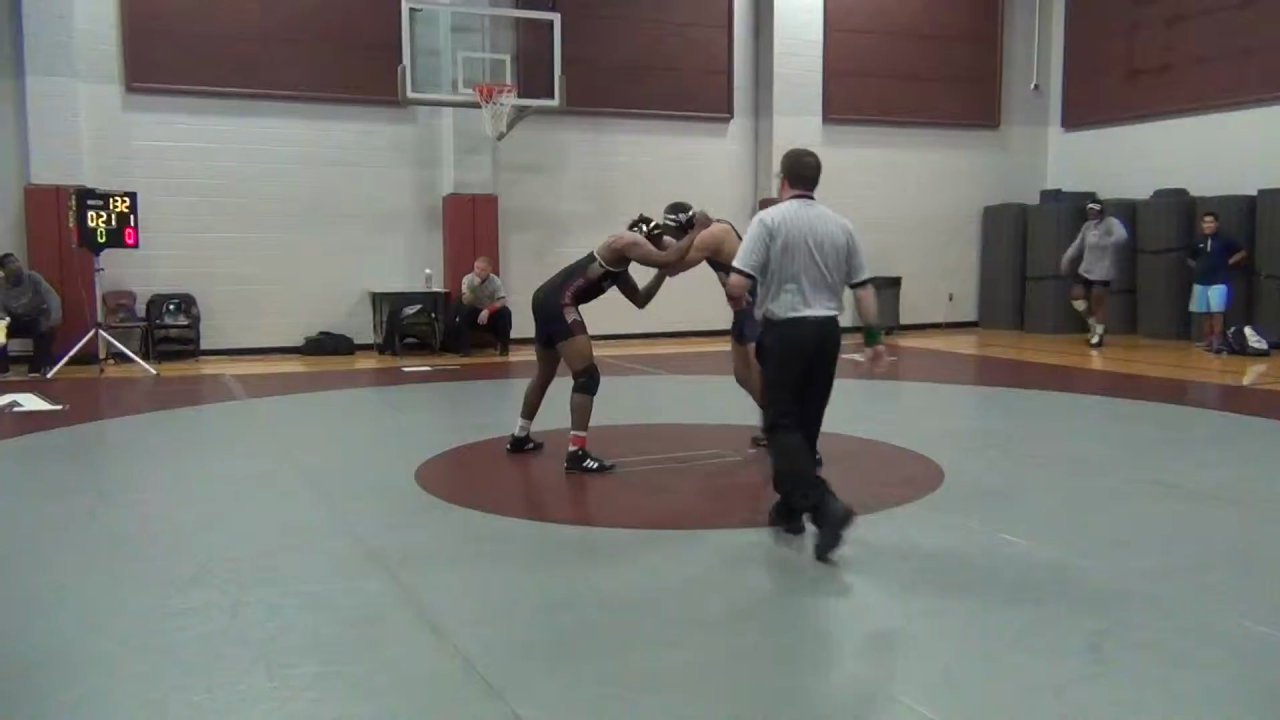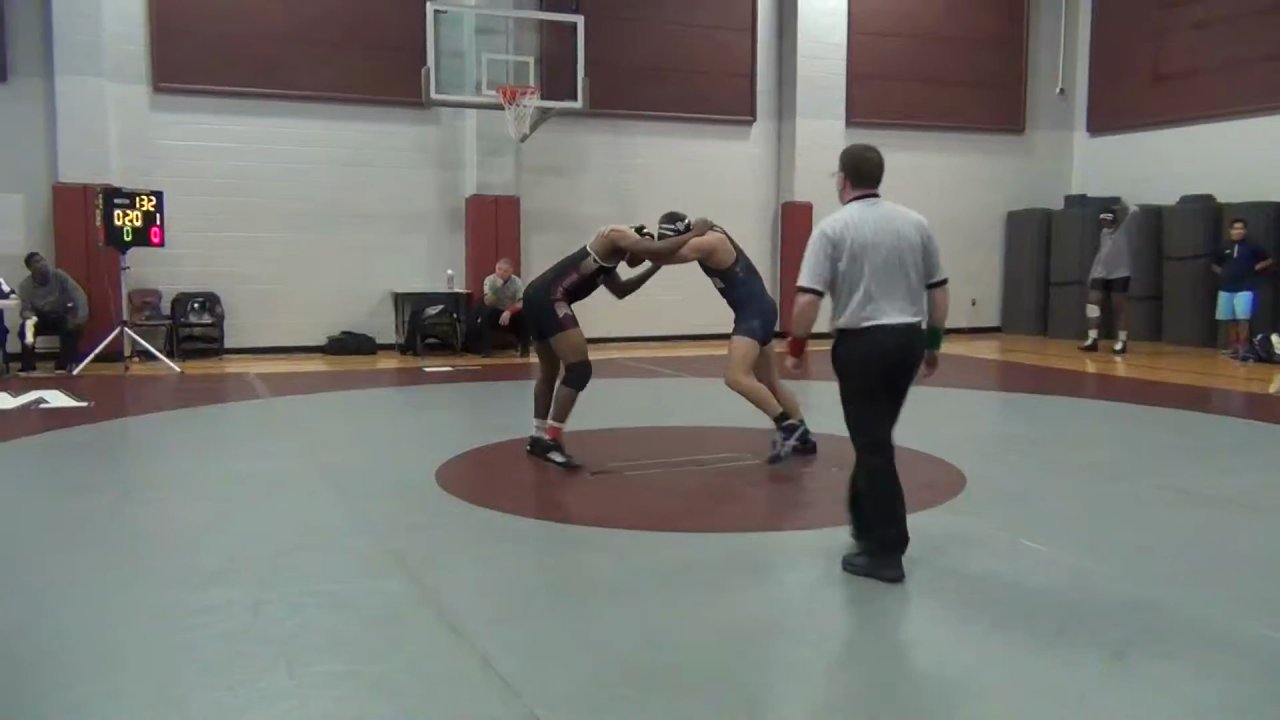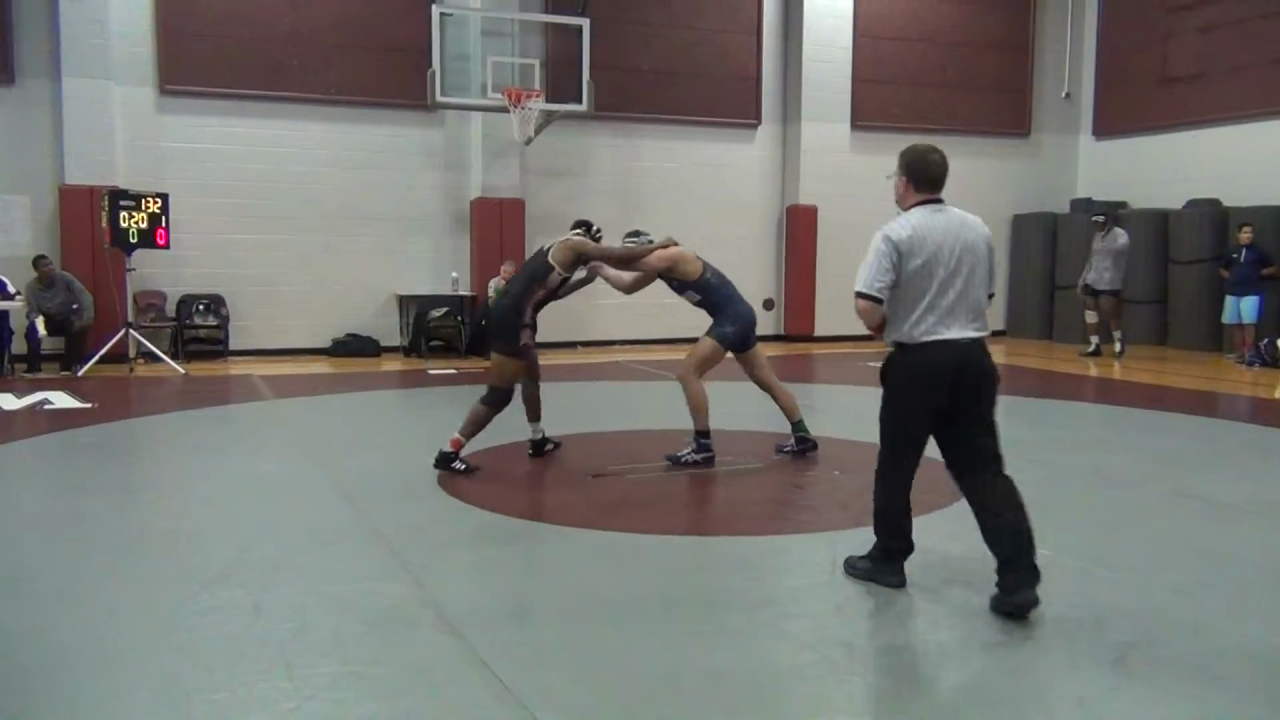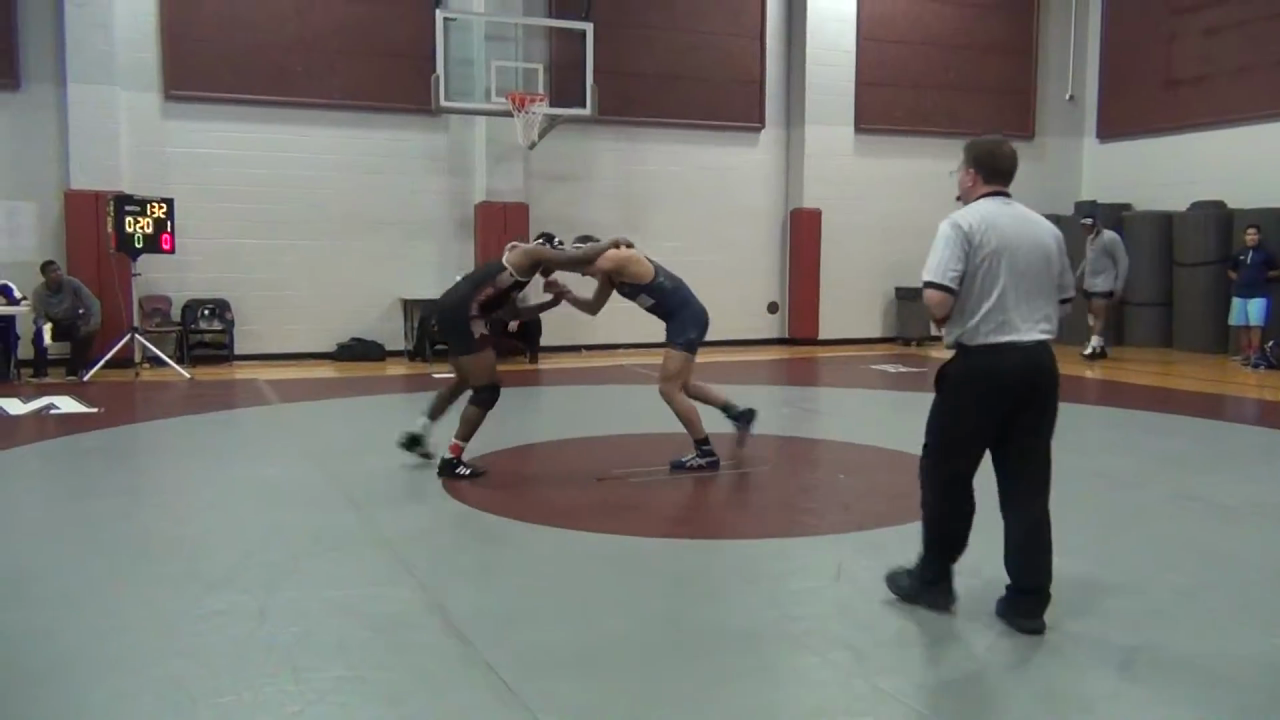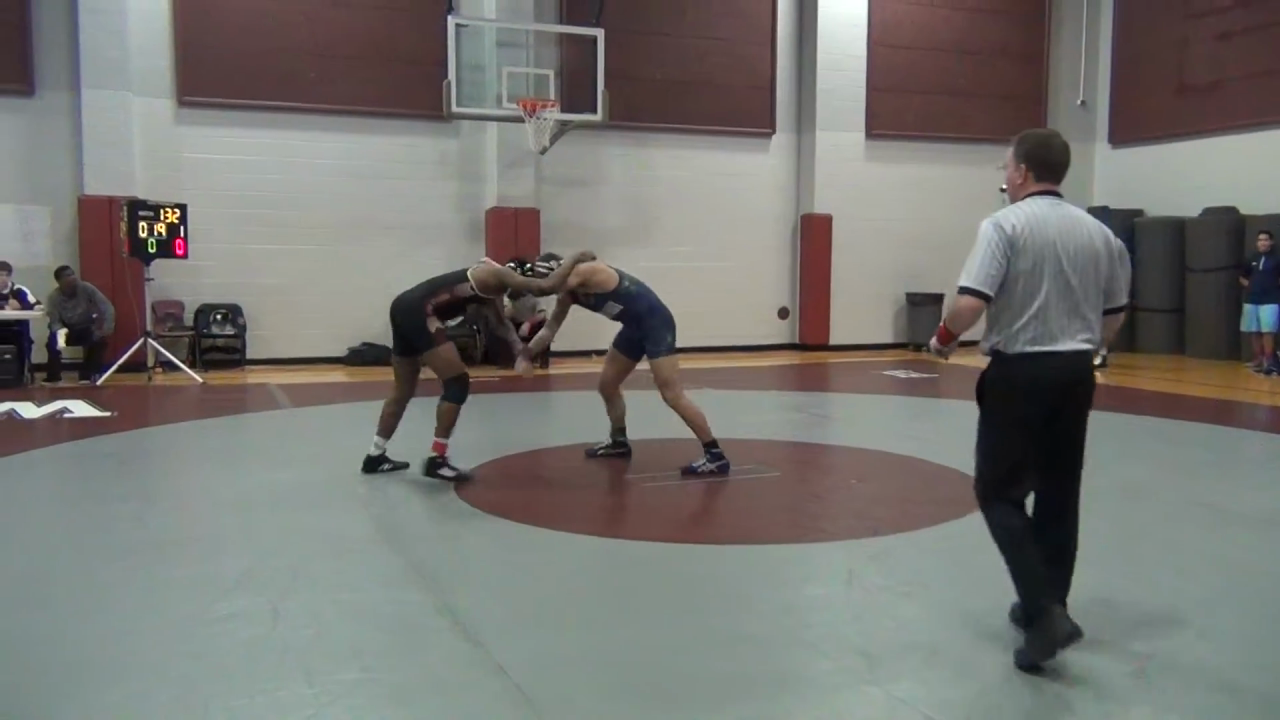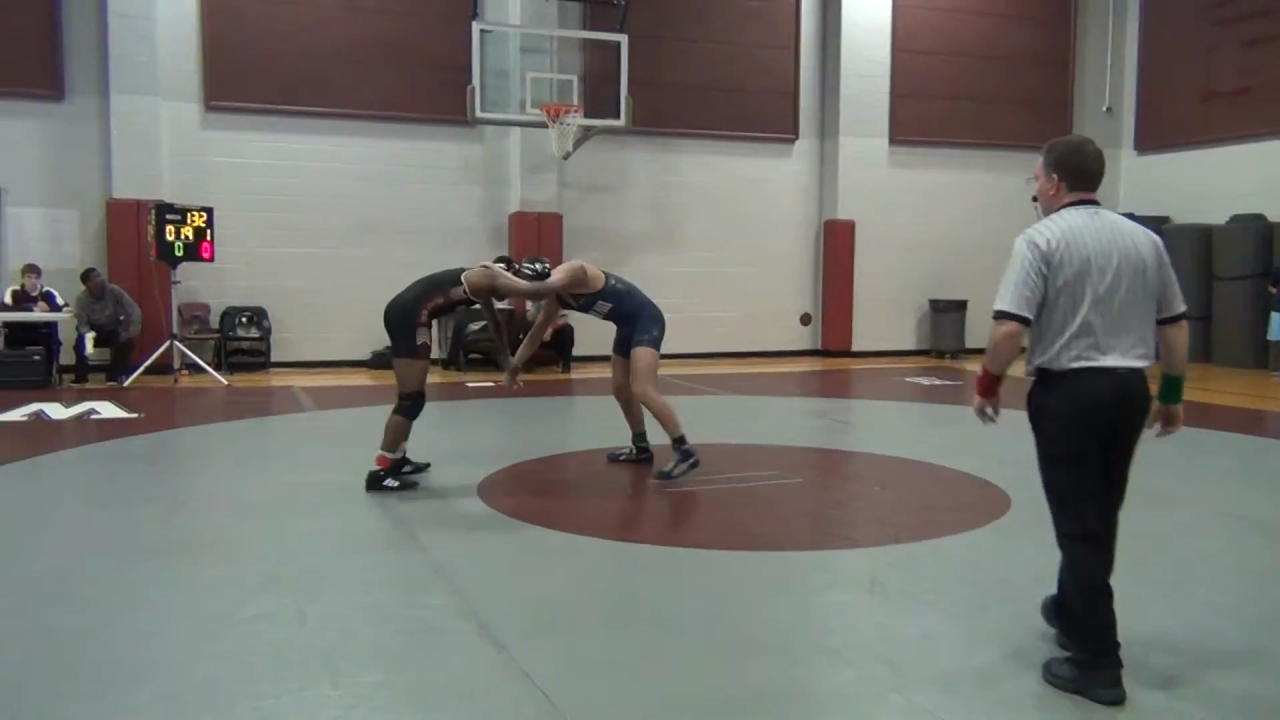
dt=0.3s
person 1, frame 1
left shoulder: (769, 220)
right shoulder: (841, 225)
left elbow: (738, 283)
right elbow: (863, 289)
left wrist: (736, 297)
right wrist: (873, 336)
left hip: (783, 333)
right hip: (826, 332)
left knee: (783, 427)
right knee: (805, 425)
left ankle: (825, 506)
right ankle: (789, 507)
person 1, frame 2
left shoulder: (833, 228)
right shoulder: (915, 222)
left elbow: (807, 299)
right elbow: (938, 290)
left wrist: (796, 345)
right wrist: (934, 342)
left hip: (861, 345)
right hip: (909, 341)
left knee: (870, 444)
right knee: (878, 438)
left ankle: (883, 551)
right ankle: (873, 526)
person 1, frame 3
left shoulder: (896, 234)
right shoulder: (978, 230)
left elbow: (866, 305)
left wrist: (880, 325)
left hip: (918, 361)
right hip: (973, 358)
left knee: (896, 463)
right knee: (982, 467)
left ankle: (889, 558)
right ankle: (1018, 577)
person 1, frame 4
left shoulder: (961, 224)
right shoulder: (1045, 229)
left elbow: (936, 298)
right elbow: (1062, 303)
left wrist: (948, 320)
left hip: (979, 365)
right hip: (1038, 364)
left knee: (945, 471)
right knee: (1026, 487)
left ankle: (933, 577)
right ankle: (1027, 602)
person 1, frame 5
left shoulder: (1005, 224)
right shoulder: (1099, 232)
left elbow: (970, 304)
right elbow: (1114, 316)
left wrist: (945, 335)
left hip: (1018, 375)
right hip: (1076, 374)
left knee: (1001, 496)
right knee: (1059, 497)
left ankle: (1045, 612)
right ankle: (1045, 609)
person 1, frame 6
left shoulder: (1041, 239)
right shoulder: (1144, 239)
left elbow: (1010, 329)
right elbow: (1174, 326)
left wrist: (987, 385)
right wrist: (1172, 393)
left hip: (1068, 394)
right hip: (1130, 391)
left knee: (1079, 524)
right knee: (1100, 516)
left ankle: (1096, 663)
right ankle: (1073, 611)
person 2, frame 1
left shoulder: (619, 266)
right shoulder: (625, 242)
left elbow: (640, 300)
right elbow: (669, 259)
left wrist: (663, 273)
right wrist: (697, 232)
left hip: (548, 300)
right hip: (559, 303)
left knee: (544, 375)
right knee: (587, 376)
left ankle: (519, 437)
right ankle: (576, 453)
person 2, frame 2
left shoulder: (610, 254)
right shoulder: (617, 235)
left elbow: (619, 290)
right elbow: (658, 248)
left wrist: (652, 268)
right wrist: (694, 232)
left hip: (539, 299)
right hip: (549, 298)
left knee: (549, 372)
right knee: (578, 368)
left ankle: (541, 438)
right ankle: (549, 442)
person 2, frame 3
left shoulder: (556, 250)
right shoulder: (576, 245)
left elbow: (550, 293)
right elbow: (621, 256)
left wrist: (585, 280)
right wrist: (658, 246)
left hip: (504, 310)
right hip: (515, 316)
left knee: (530, 374)
right knee: (500, 394)
left ankle: (538, 439)
right ankle: (449, 453)
person 2, frame 4
left shoulder: (520, 260)
right shoulder: (533, 254)
left elbow: (510, 312)
right elbow: (581, 257)
left wrist: (550, 304)
right wrist: (611, 244)
left hip: (451, 307)
right hip: (462, 312)
left knee: (464, 381)
right knee: (487, 391)
left ankle: (417, 435)
right ankle: (450, 459)
person 2, frame 5
left shoulder: (491, 279)
right shoulder: (499, 274)
left elbow: (502, 322)
right elbow: (546, 287)
left wrist: (519, 350)
right wrist: (575, 259)
left hip: (405, 307)
right hip: (418, 311)
left knee: (404, 389)
right knee: (457, 383)
left ankle: (375, 457)
right ankle: (437, 459)
person 2, frame 6
left shoulder: (481, 277)
right shoulder: (494, 278)
left elbow: (495, 322)
right elbow: (531, 291)
left wrist: (505, 358)
left hip: (398, 309)
right hip: (412, 316)
left knee: (411, 393)
right knee: (412, 400)
left ankle: (398, 458)
right ankle: (379, 472)
person 3, frame 1
left shoulder: (713, 235)
right shoulder: (714, 230)
left elbow: (674, 268)
left hip: (758, 309)
right hip: (746, 308)
right knee: (744, 376)
person 3, frame 2
left shoulder: (708, 242)
right shoulder: (703, 239)
left elbow: (663, 257)
right elbow: (665, 256)
left hip: (754, 312)
right hip: (757, 311)
left knee: (735, 377)
right knee: (766, 379)
left ankle: (788, 426)
right ankle: (803, 437)
person 3, frame 3
left shoulder: (671, 256)
right shoulder: (659, 264)
right elbow: (628, 286)
right wrist: (597, 268)
left hip: (731, 317)
right hip: (738, 315)
left knee: (688, 374)
right knee: (766, 380)
left ankle: (703, 445)
right ankle: (802, 437)
person 3, frame 4
left shoulder: (622, 259)
right shoulder: (608, 273)
right elbow: (594, 308)
right wrist: (566, 295)
left hip: (688, 318)
right hip: (679, 319)
left knee: (669, 389)
right knee: (682, 385)
left ankle: (706, 453)
right ankle: (739, 414)
person 3, frame 5
left shoulder: (587, 272)
right shoulder: (569, 292)
right elbow: (549, 329)
right wrist: (527, 352)
left hip: (656, 323)
right hip: (635, 327)
left knee: (672, 396)
right knee: (606, 386)
left ankle: (715, 456)
right ankle: (619, 442)
person 3, frame 6
left shoulder: (567, 272)
right shoulder: (556, 296)
right elbow: (536, 334)
right wrist: (513, 367)
left hip: (646, 321)
right hip: (627, 327)
left knee: (642, 391)
right knee: (621, 391)
left ankle: (684, 451)
right ankle: (640, 448)
